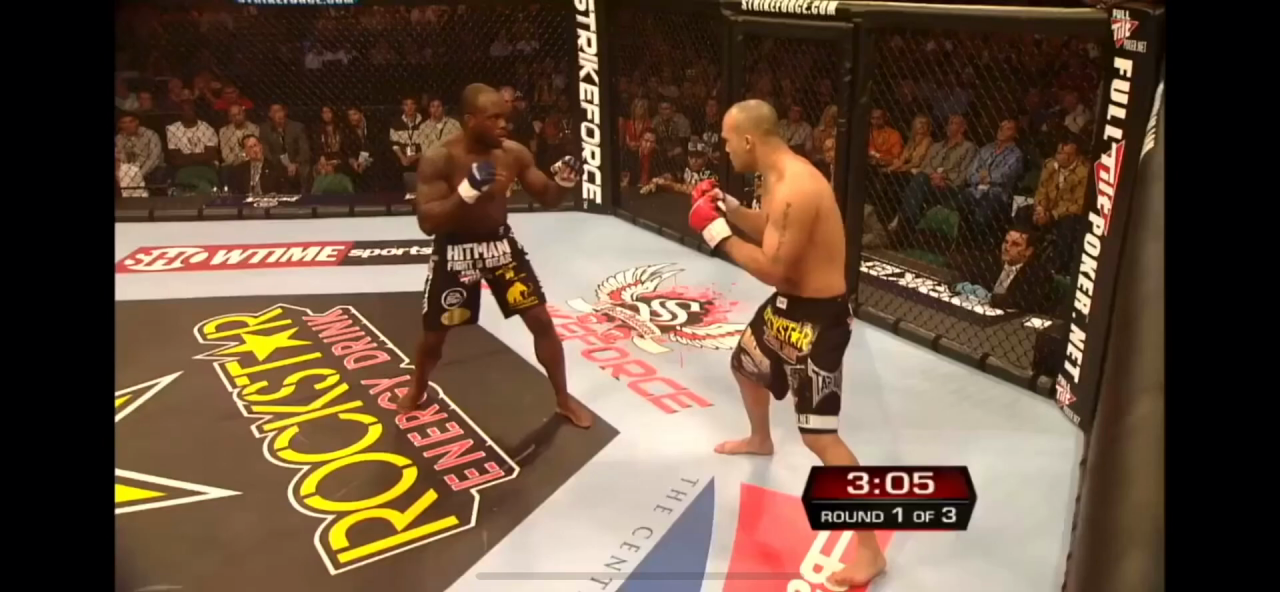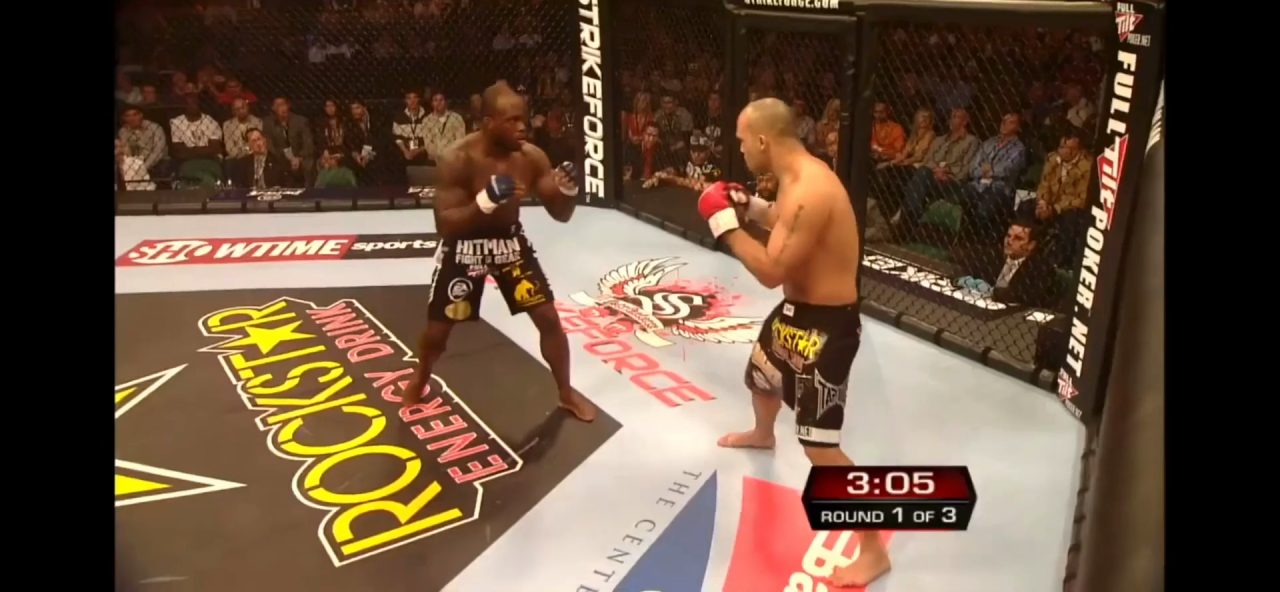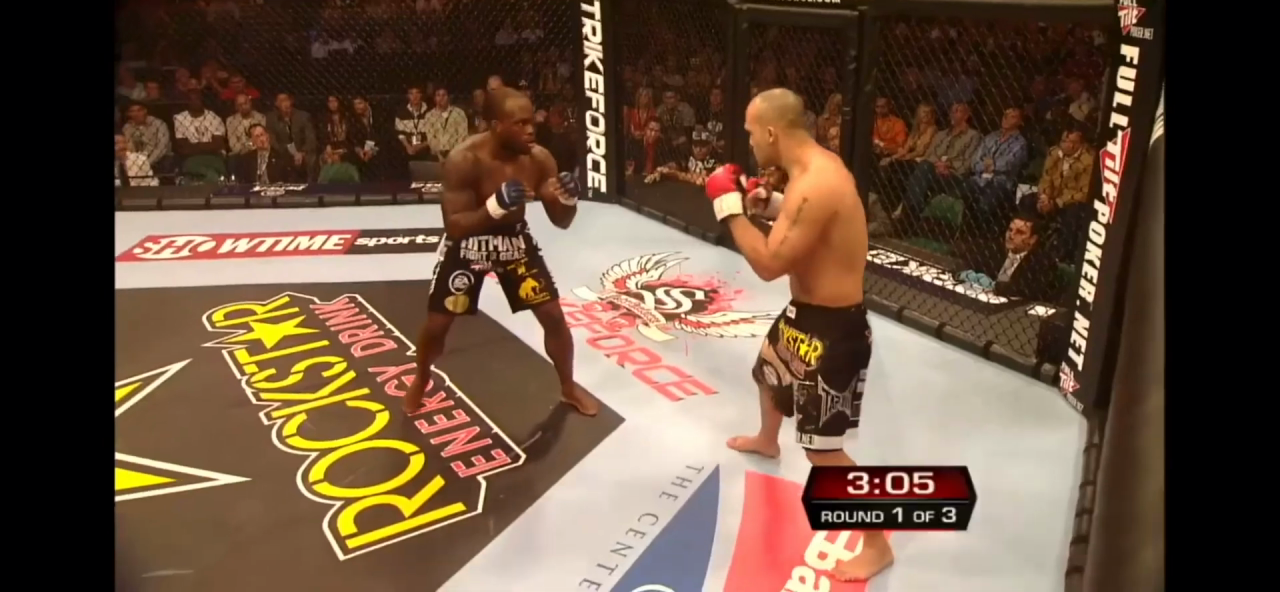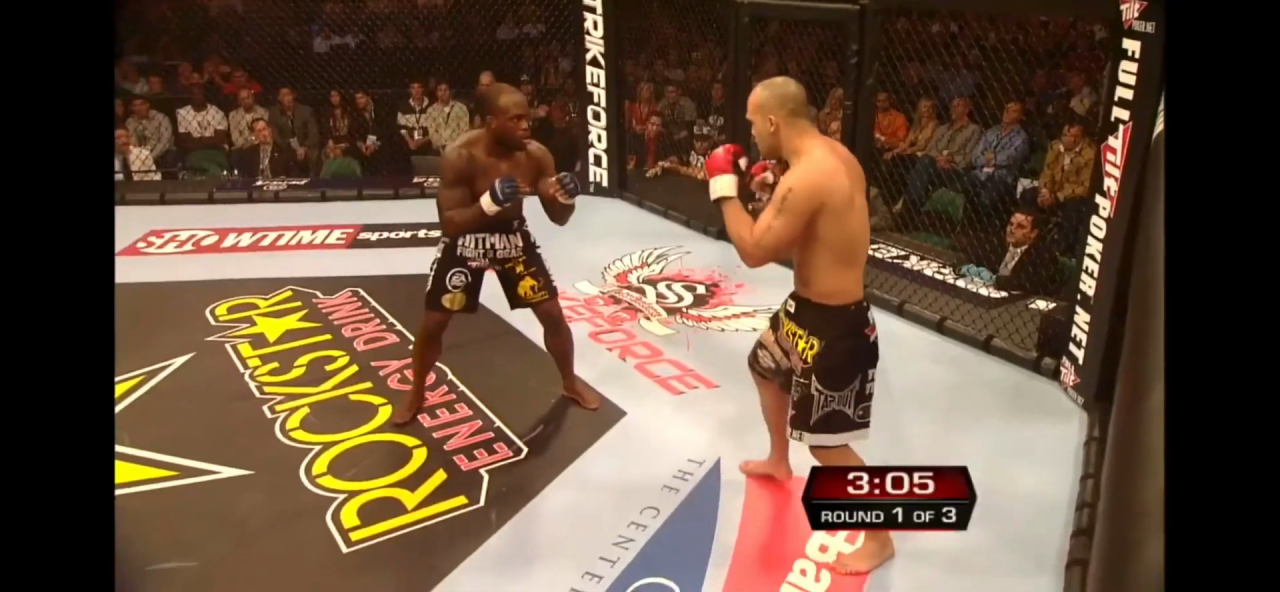
dt=0.1s
person 1, frame 1
left shoulder: (794, 189)
right shoulder: (782, 175)
left elbow: (770, 266)
left wrist: (714, 230)
right wrist: (729, 209)
left hip: (818, 315)
right hip: (789, 303)
left knee: (819, 434)
right knee: (748, 362)
left ankle: (870, 547)
right ankle: (759, 439)
person 1, frame 2
left shoulder: (809, 192)
right shoulder: (798, 176)
left elbow: (772, 269)
left wrist: (723, 219)
right wrist: (750, 206)
left hip: (827, 325)
right hip: (797, 309)
left knee: (819, 446)
right knee: (762, 375)
left ankle: (873, 549)
right ankle: (763, 435)
person 1, frame 3
left shoulder: (813, 188)
right shoulder: (820, 167)
left elbow: (768, 264)
left wrist: (728, 205)
right wrist: (769, 203)
left hip: (831, 327)
right hip: (807, 313)
left knee: (820, 447)
right knee: (770, 379)
left ankle: (877, 546)
right ankle: (767, 440)
person 1, frame 4
left shoulder: (806, 178)
right shoulder: (831, 154)
left elbow: (754, 252)
left wrist: (724, 187)
right wrist: (778, 189)
left hip: (833, 323)
right hip: (809, 306)
left knee: (826, 443)
right knee: (766, 367)
left ankle: (879, 539)
right ankle: (778, 461)
person 2, frame 1
left shoulder: (515, 153)
right shoulder: (439, 157)
left elbow: (550, 201)
right elbow: (428, 222)
left wrist: (563, 179)
right wrist: (470, 187)
left hip: (500, 244)
right hip: (454, 250)
left knee: (541, 321)
right knee: (434, 334)
left ankle: (563, 398)
right ankle: (418, 388)
person 2, frame 2
left shoulder: (531, 156)
right shoulder: (457, 158)
left elbow: (561, 213)
right elbow: (446, 225)
left wrist: (568, 188)
right wrist: (488, 198)
left hip: (510, 240)
right hip: (464, 245)
left knee: (548, 318)
right knee: (437, 329)
left ankle: (566, 393)
right ankle: (421, 380)
person 2, frame 3
left shoulder: (539, 158)
right shoulder: (464, 159)
left elbow: (561, 220)
right elbow: (455, 228)
left wrist: (567, 198)
right wrist: (498, 204)
left hip: (514, 238)
right hip: (468, 243)
left knee: (553, 316)
right knee: (436, 326)
left ankle: (568, 387)
right ankle: (418, 389)
person 2, frame 4
left shoulder: (536, 155)
right shoulder: (459, 156)
left elbow: (559, 218)
right elbow: (450, 225)
left wrist: (566, 196)
right wrist: (492, 201)
left hip: (512, 235)
right hip: (465, 239)
left knee: (552, 314)
right knee: (433, 324)
left ankle: (570, 382)
right ankle: (417, 393)
